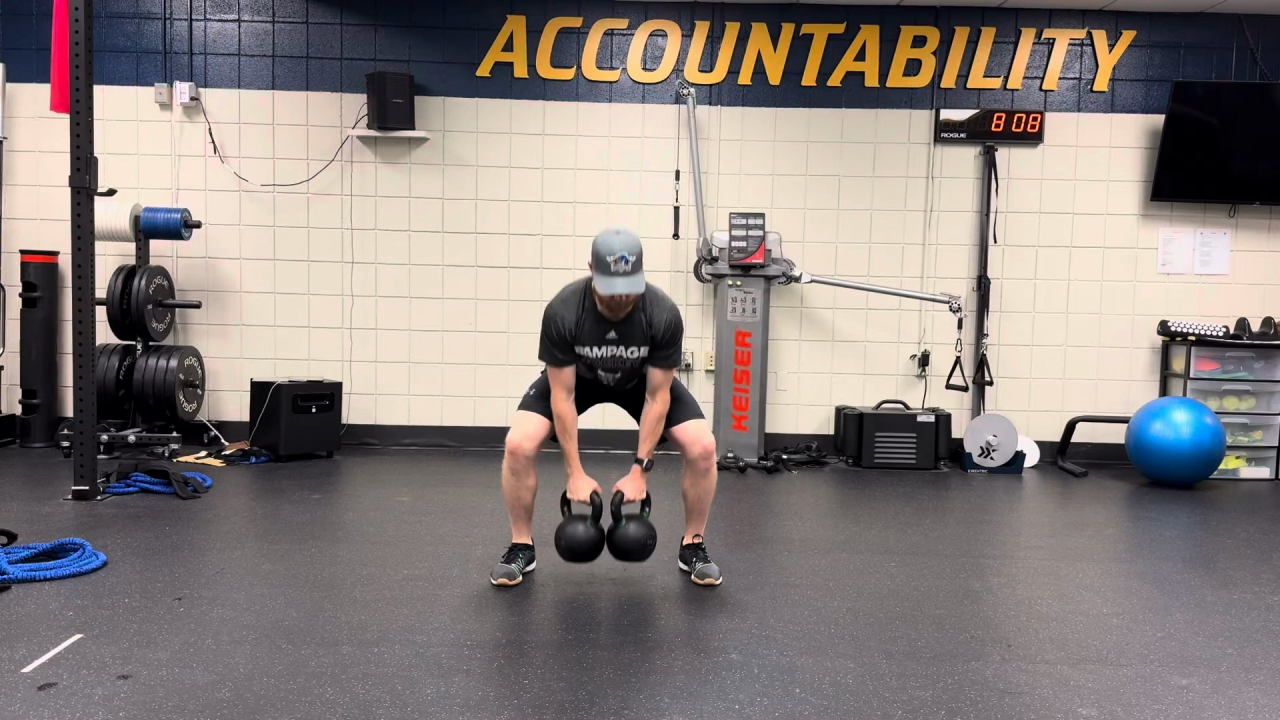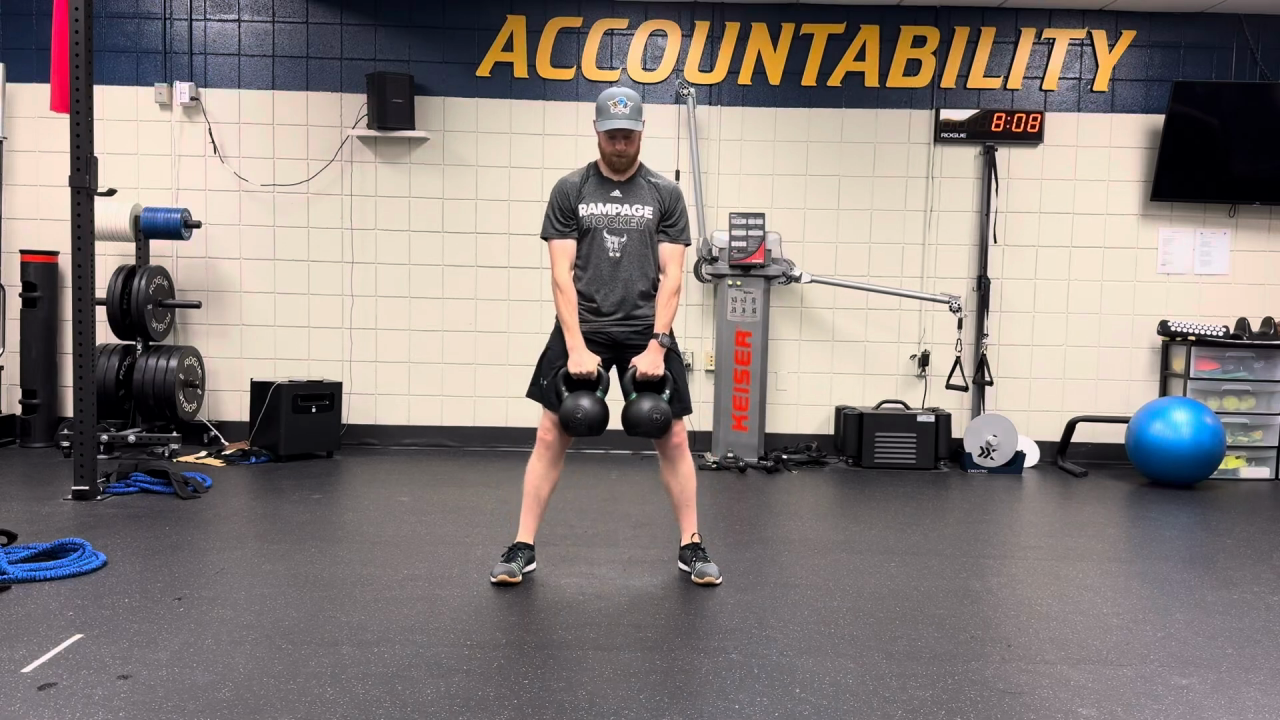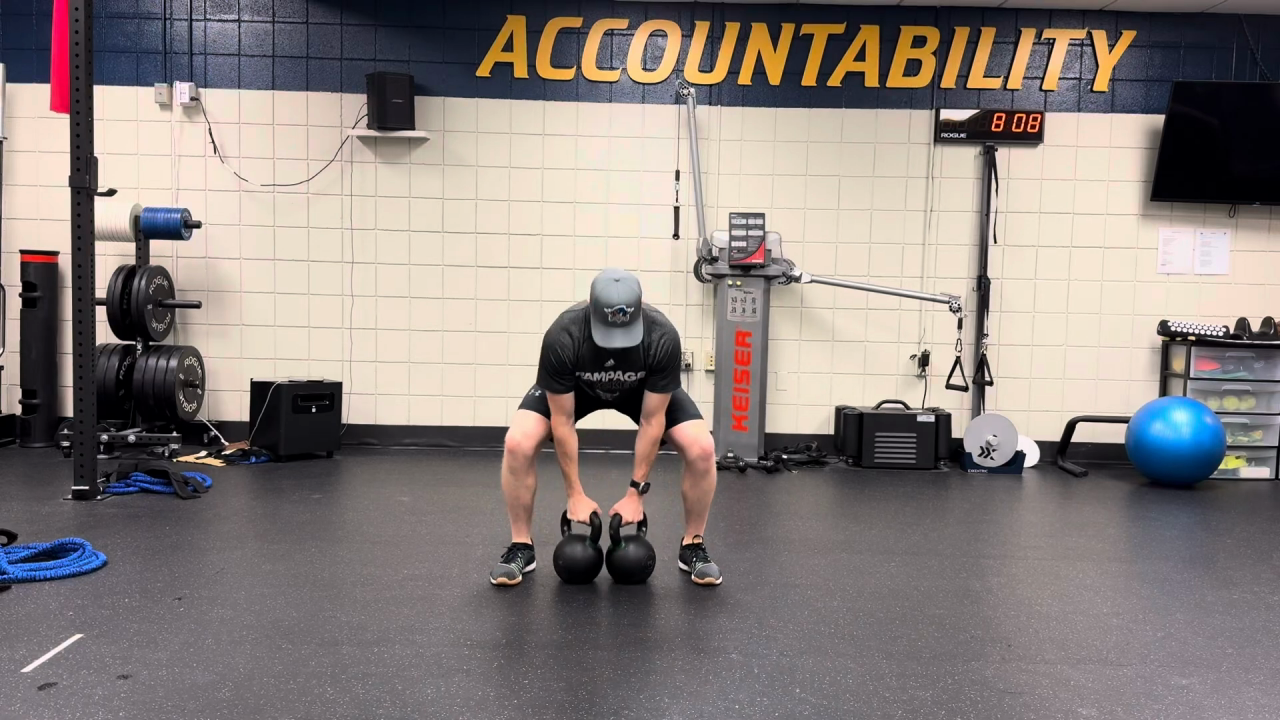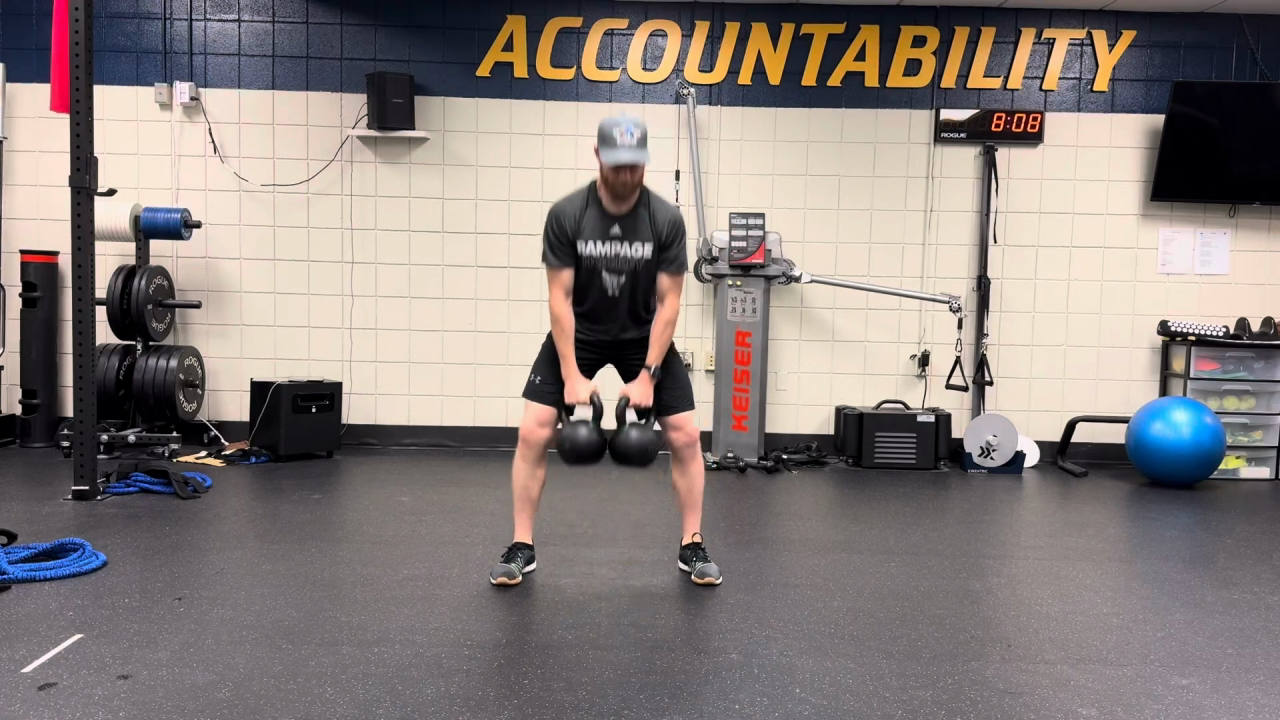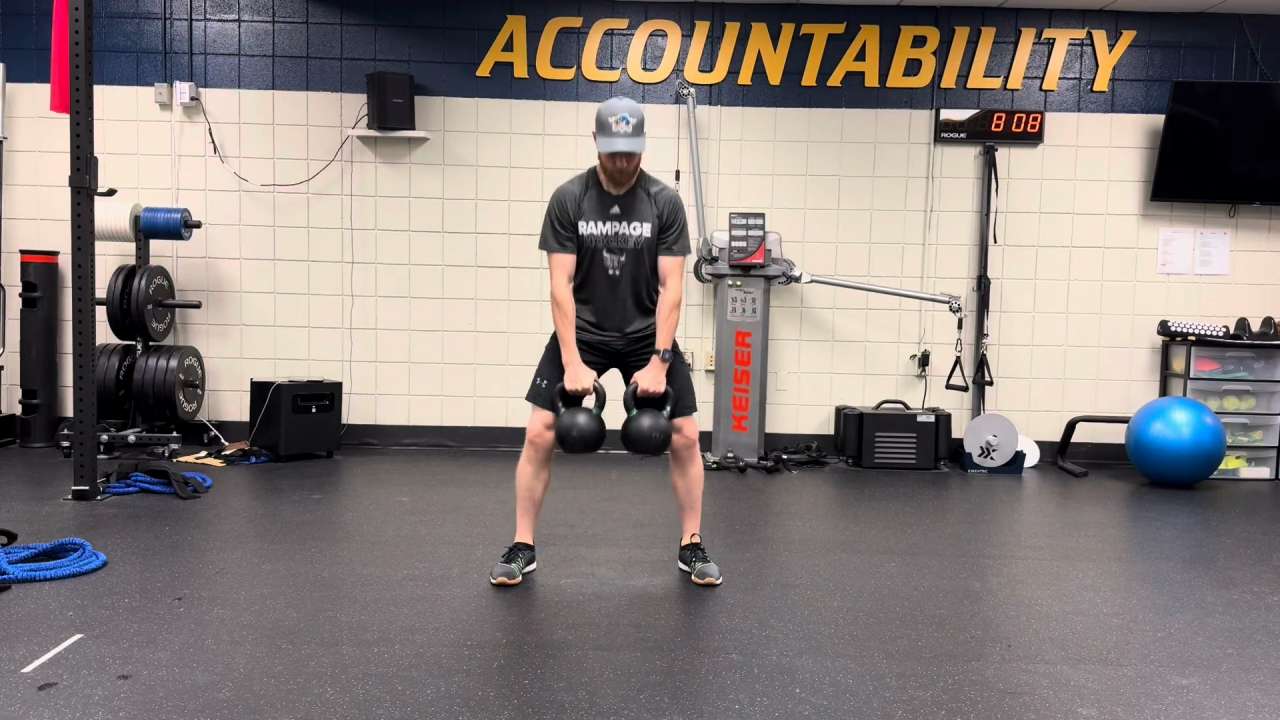
dt=1s
person 1, frame 1
left shoulder: (663, 314)
right shoulder: (562, 311)
left elbow: (657, 396)
right elbow: (563, 396)
left wrist: (639, 471)
right wrist: (575, 474)
left hip: (642, 380)
right hip: (576, 378)
left knee: (702, 447)
right knee: (519, 445)
left ankle: (693, 547)
right ankle: (521, 548)
person 1, frame 2
left shoulder: (665, 194)
right shoulder: (570, 190)
left elbow: (671, 276)
right elbow: (562, 274)
left wrist: (658, 343)
right wrist: (575, 345)
left hip: (646, 334)
right hip: (582, 331)
left knee: (673, 440)
right knee: (550, 439)
left ankle: (691, 545)
right ankle: (523, 546)
person 1, frame 3
left shoulder: (663, 337)
right shoulder: (562, 336)
left elbow: (652, 420)
right elbow: (563, 422)
left wrist: (635, 493)
right wrist: (576, 495)
left hip: (642, 391)
right hip: (576, 389)
left knee: (701, 448)
right knee: (518, 443)
left ankle: (693, 546)
right ankle: (520, 546)
person 1, frame 4
left shoulder: (667, 219)
right shoulder: (566, 213)
left elbow: (668, 302)
right elbow: (560, 297)
left wrist: (647, 376)
right wrist: (571, 377)
left hip: (643, 335)
right hip: (579, 333)
left knee: (685, 437)
right knee: (534, 434)
left ankle: (691, 546)
right ankle: (522, 547)
person 1, frame 5
left shoulder: (666, 202)
right shoulder: (568, 199)
left elbow: (671, 288)
right elbow: (561, 285)
left wrist: (658, 361)
right wrist: (572, 362)
left hip: (646, 337)
right hip: (583, 335)
left knee: (685, 438)
right knee: (539, 435)
left ankle: (691, 546)
right ankle: (523, 547)
